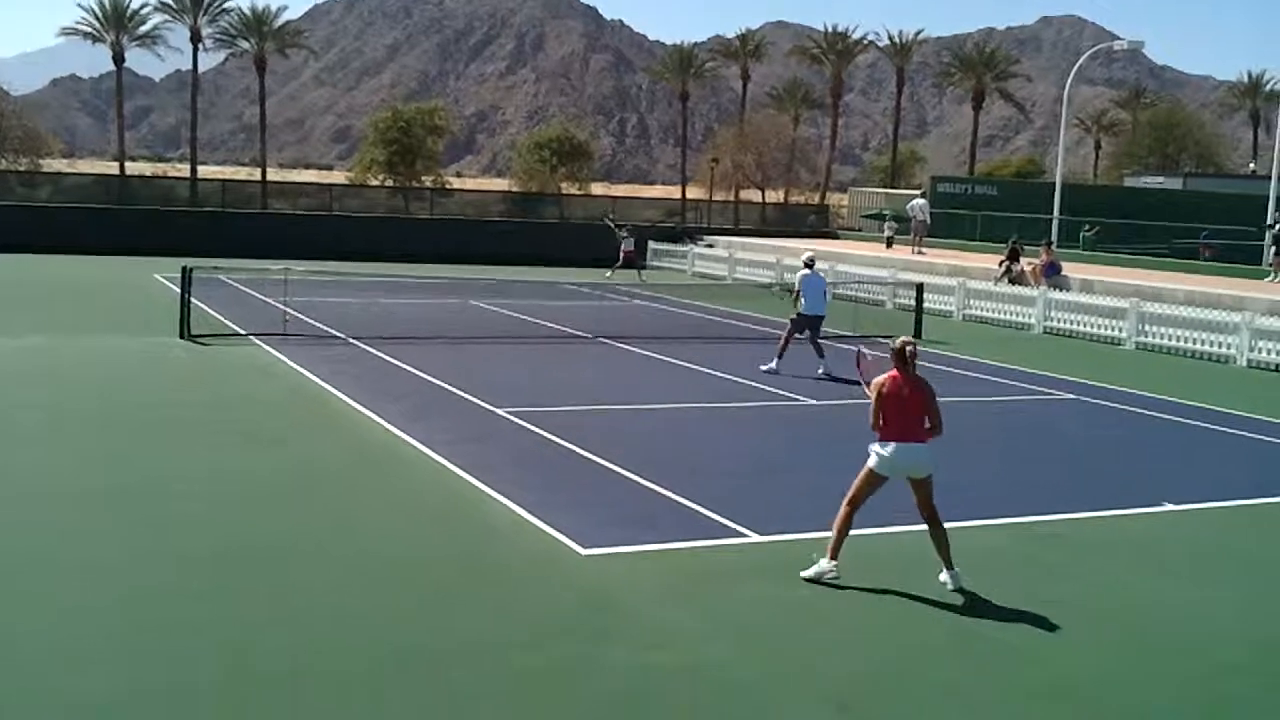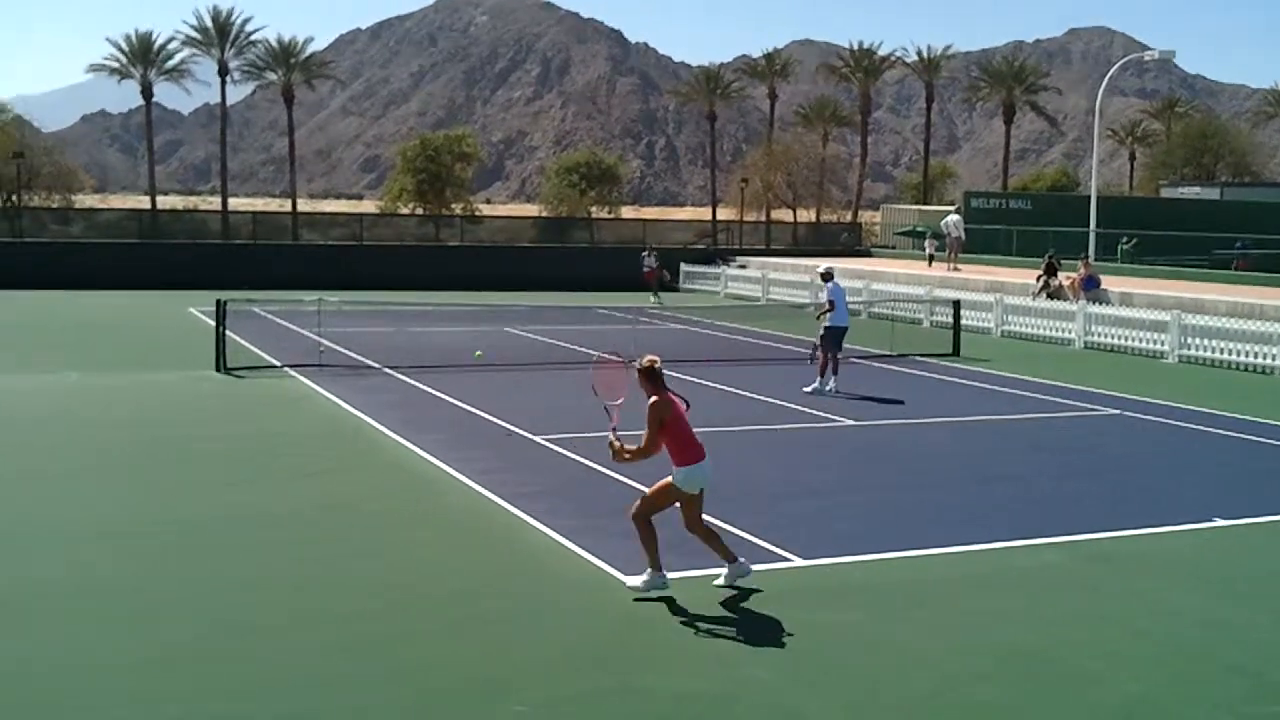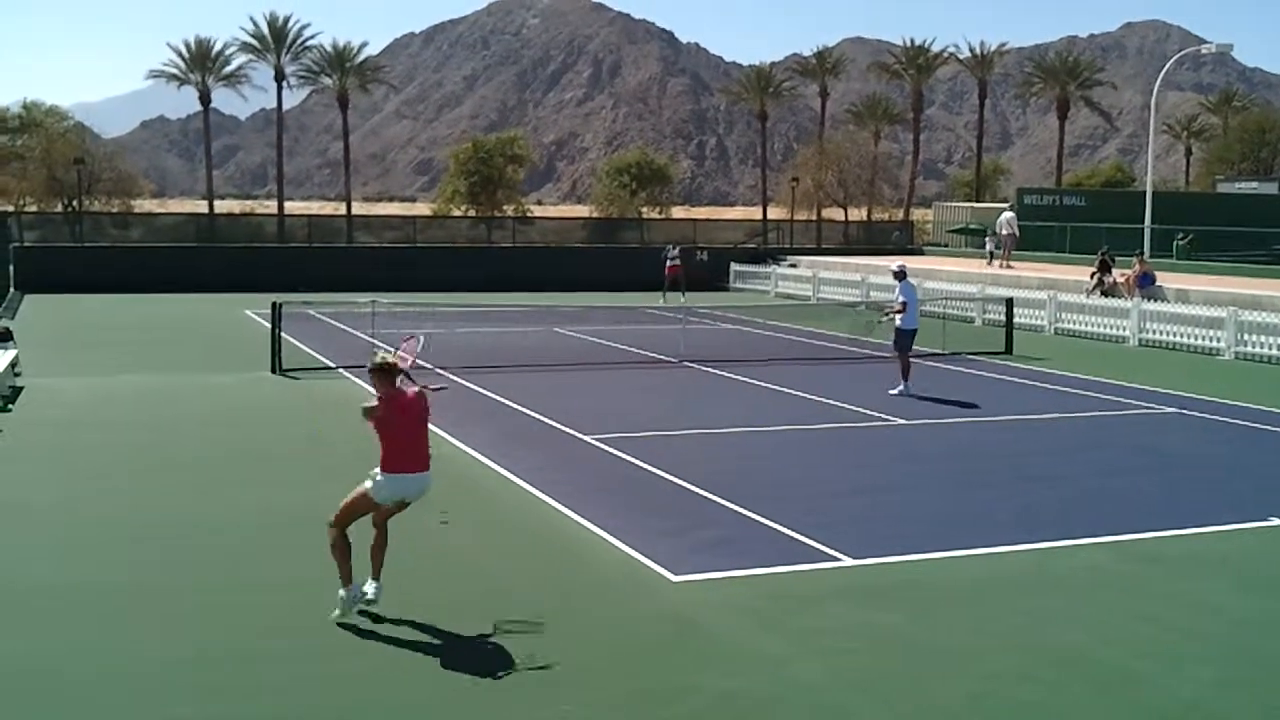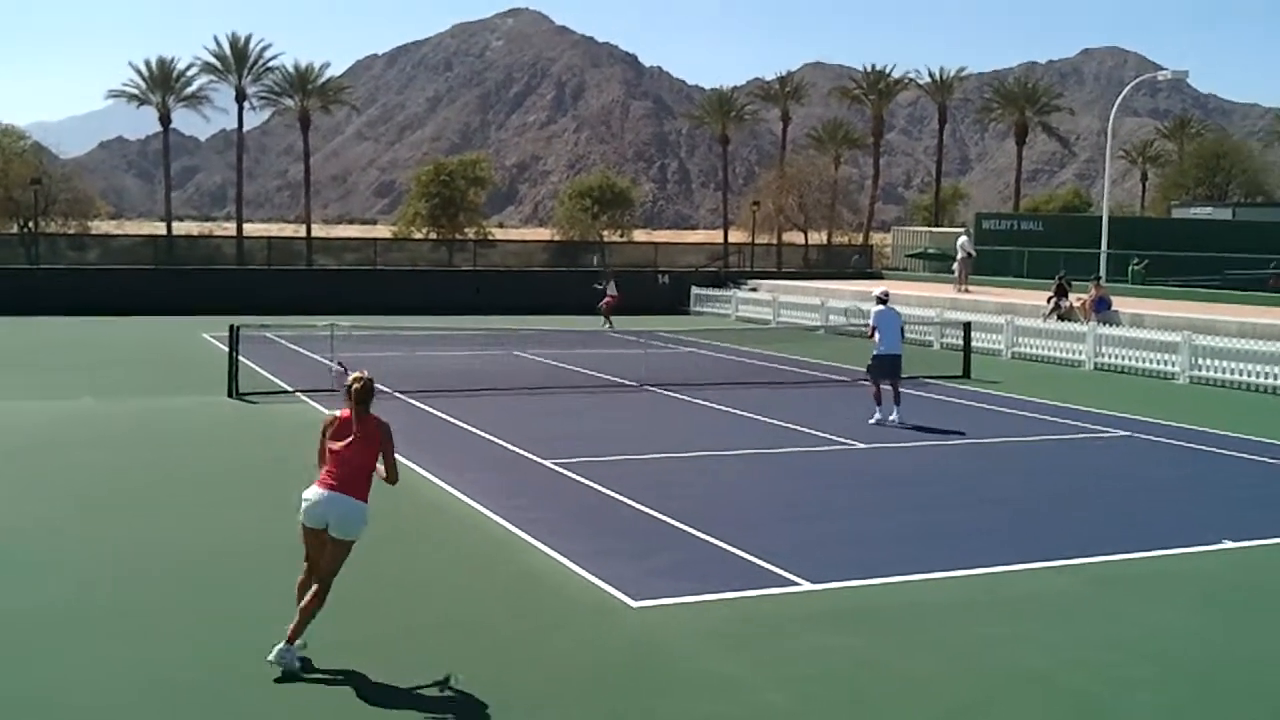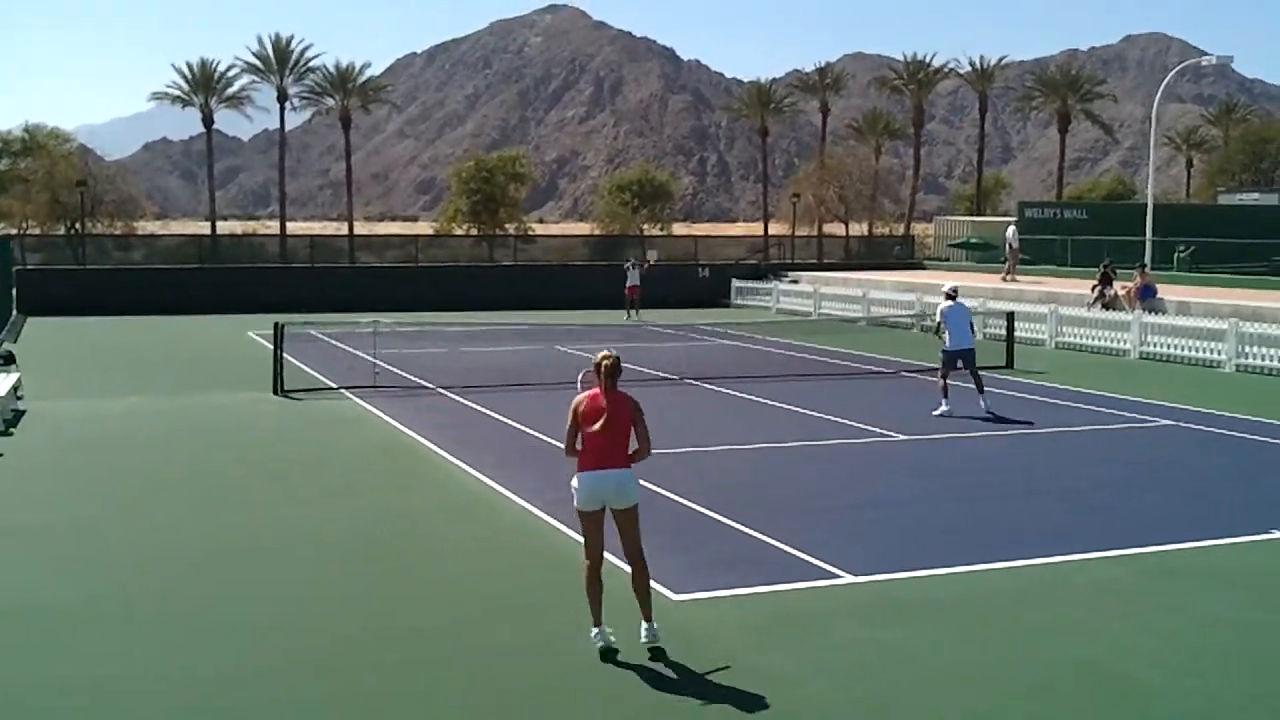
dt=0.7s
person 1, frame 1
left shoulder: (881, 383)
right shoulder: (924, 386)
left elbow: (876, 425)
right elbow: (937, 429)
left hip: (890, 452)
right hip: (919, 453)
left knee: (850, 504)
right knee: (928, 514)
left ankle: (829, 563)
right ankle: (950, 572)
person 1, frame 2
left shoulder: (655, 405)
right shoulder: (670, 397)
left elbow: (646, 451)
right elbow: (662, 443)
left wrist: (619, 448)
right wrist: (627, 454)
left hip: (689, 472)
right hip: (695, 465)
left knee: (639, 513)
right knee: (694, 525)
left ankle: (656, 575)
right ankle: (735, 565)
person 1, frame 3
left shoulder: (375, 407)
right shoulder: (419, 396)
left hip: (392, 480)
right hip: (421, 478)
left knee: (337, 525)
right knee: (379, 521)
left ankle: (348, 590)
right ankle: (374, 585)
person 1, frame 4
left shoulder: (332, 421)
right shoulder: (382, 429)
right elbow: (392, 479)
left hip: (319, 497)
right hip: (351, 507)
left knee: (312, 569)
right knee: (323, 582)
left ankle: (291, 642)
right ankle: (287, 646)
person 1, frame 5
left shoulder: (581, 402)
right shoulder: (630, 404)
left elbow: (575, 449)
right elbow: (645, 449)
left hip: (586, 481)
right hip: (620, 480)
left knee: (594, 560)
right knee: (634, 555)
left ankle: (598, 630)
right ankle: (647, 625)
